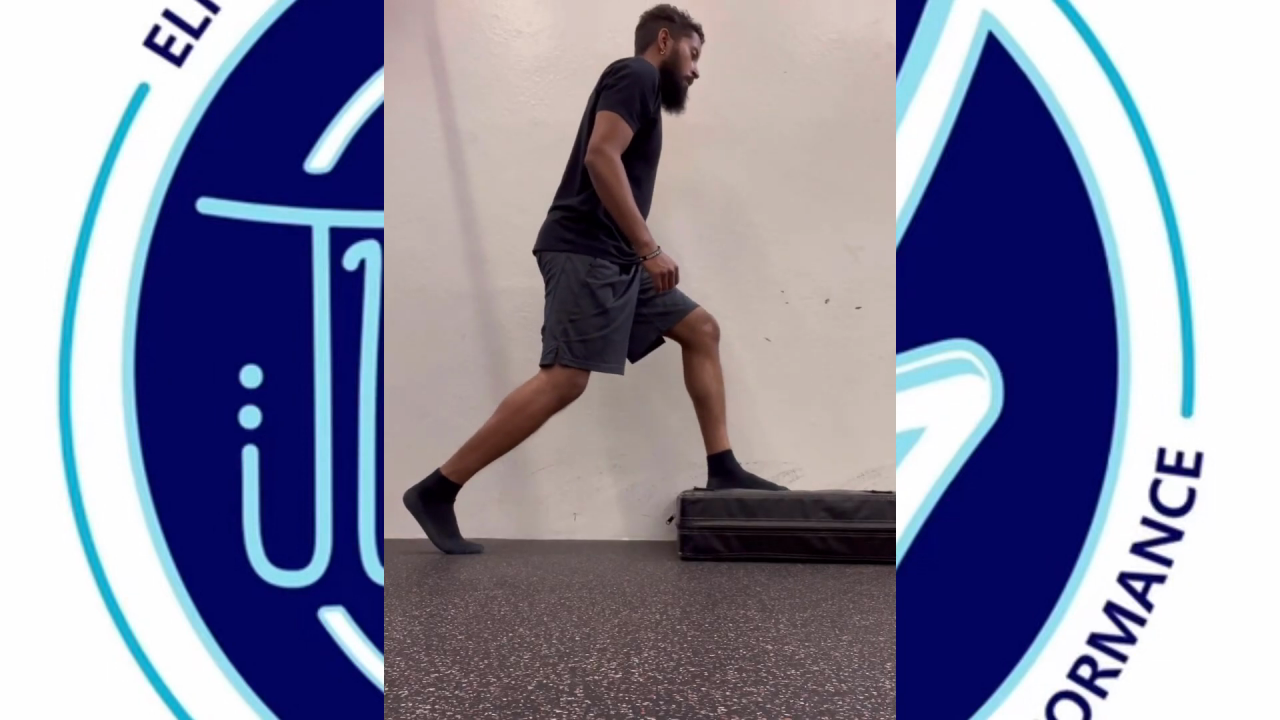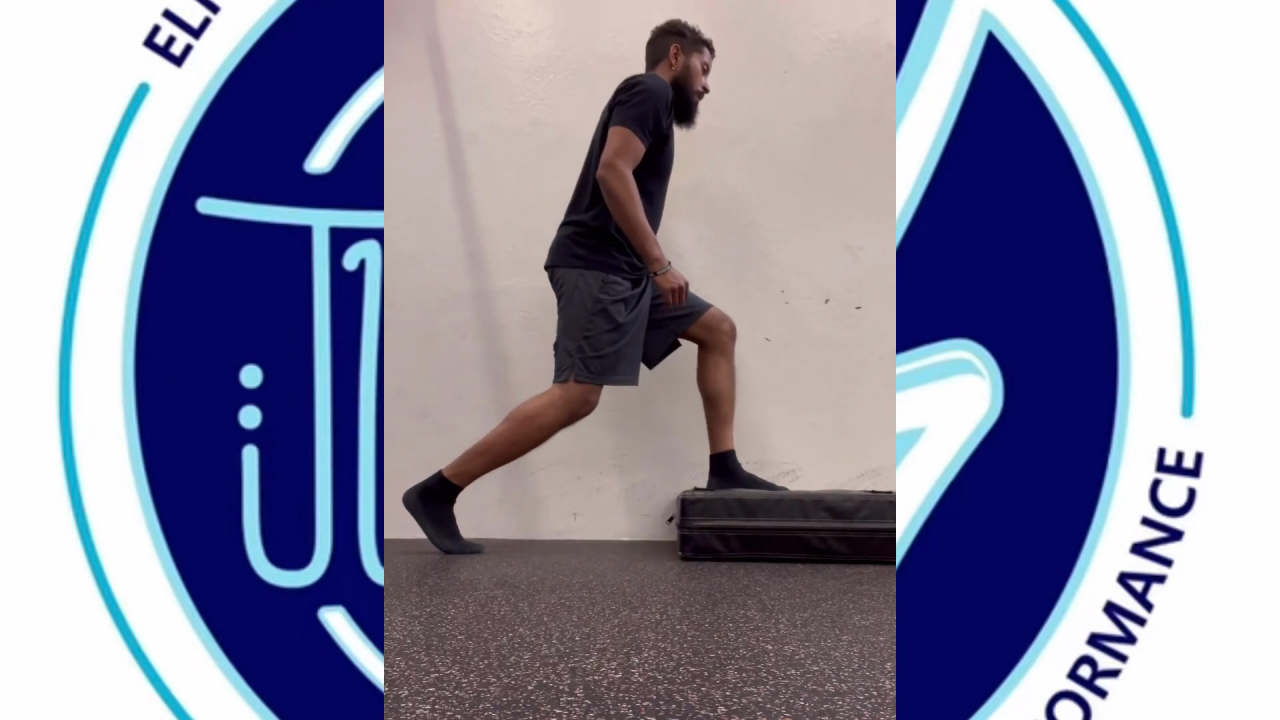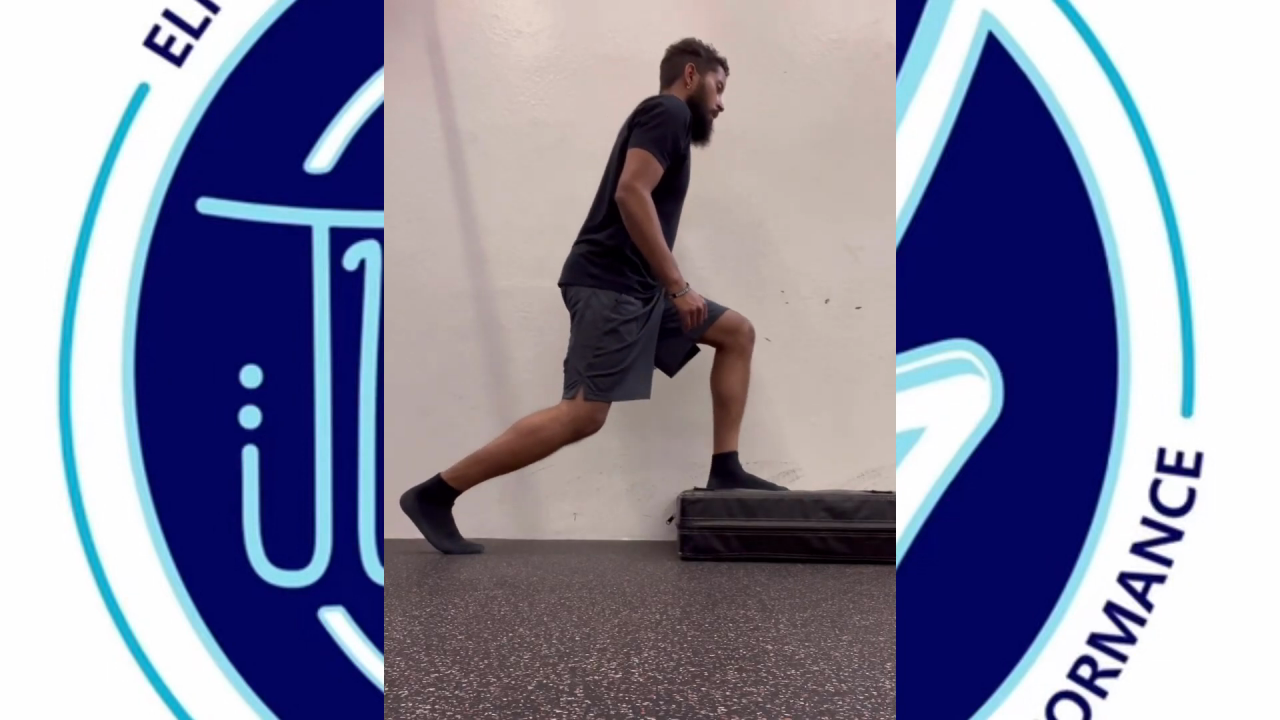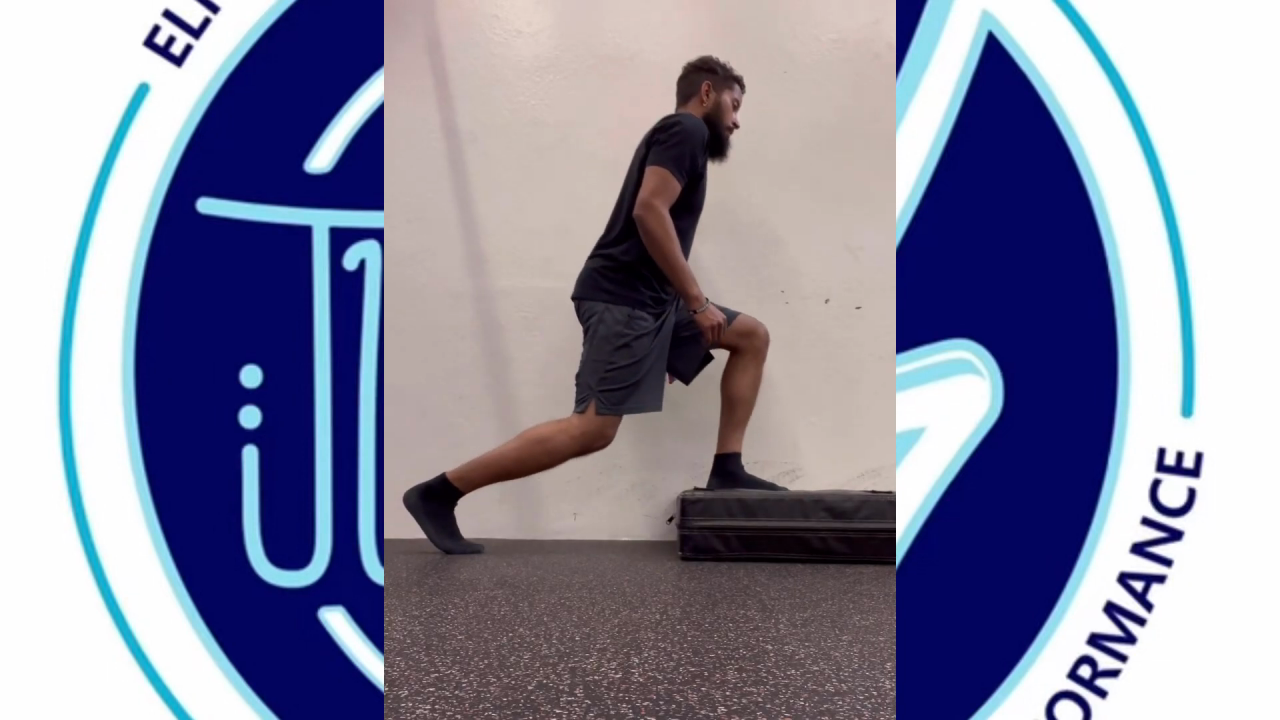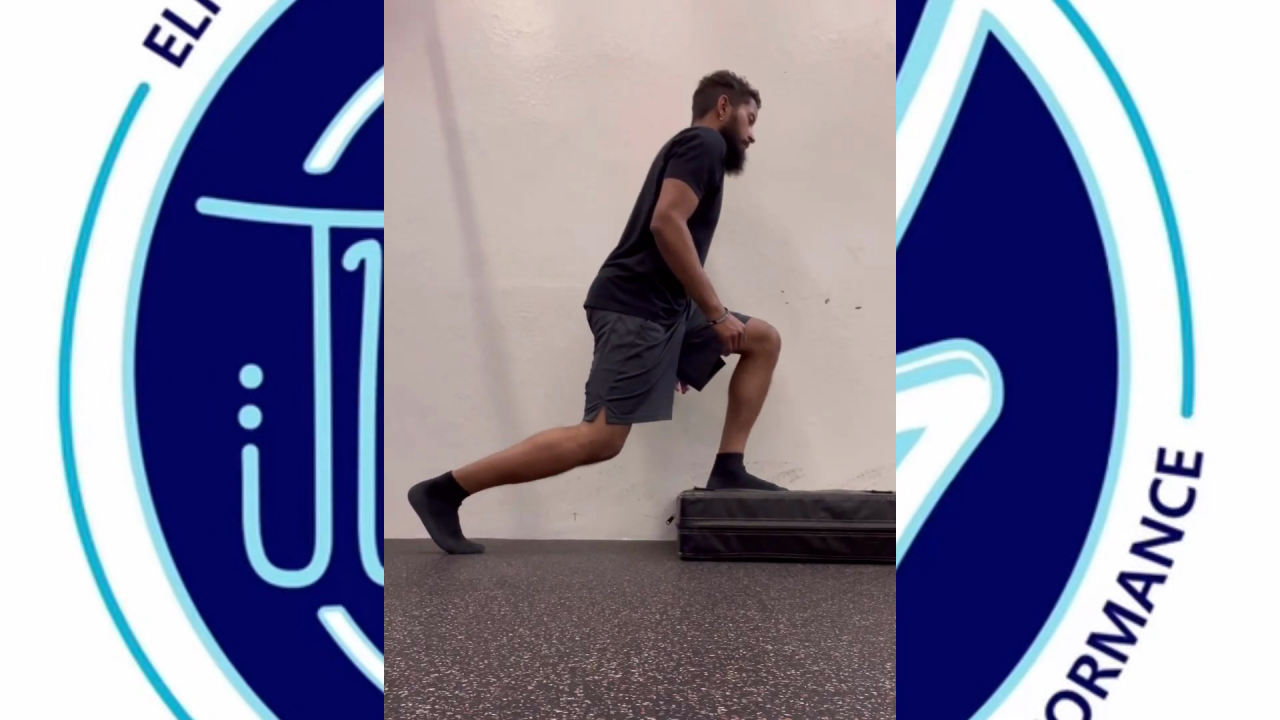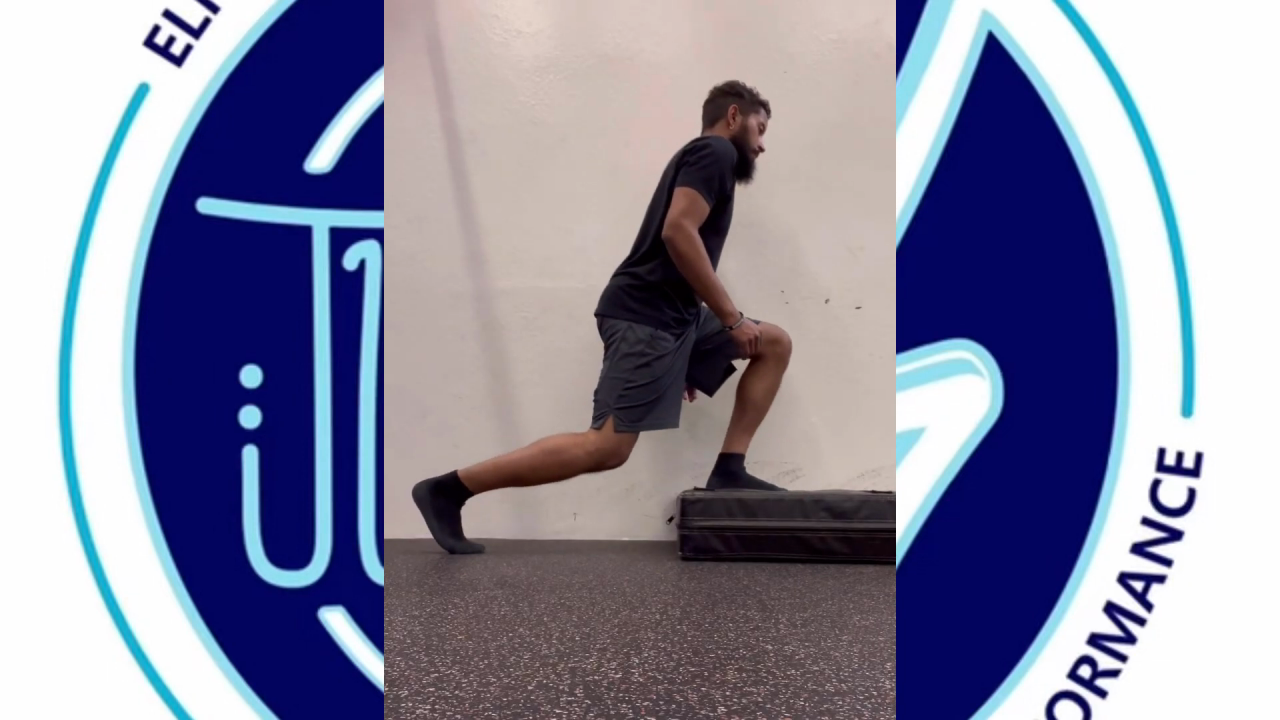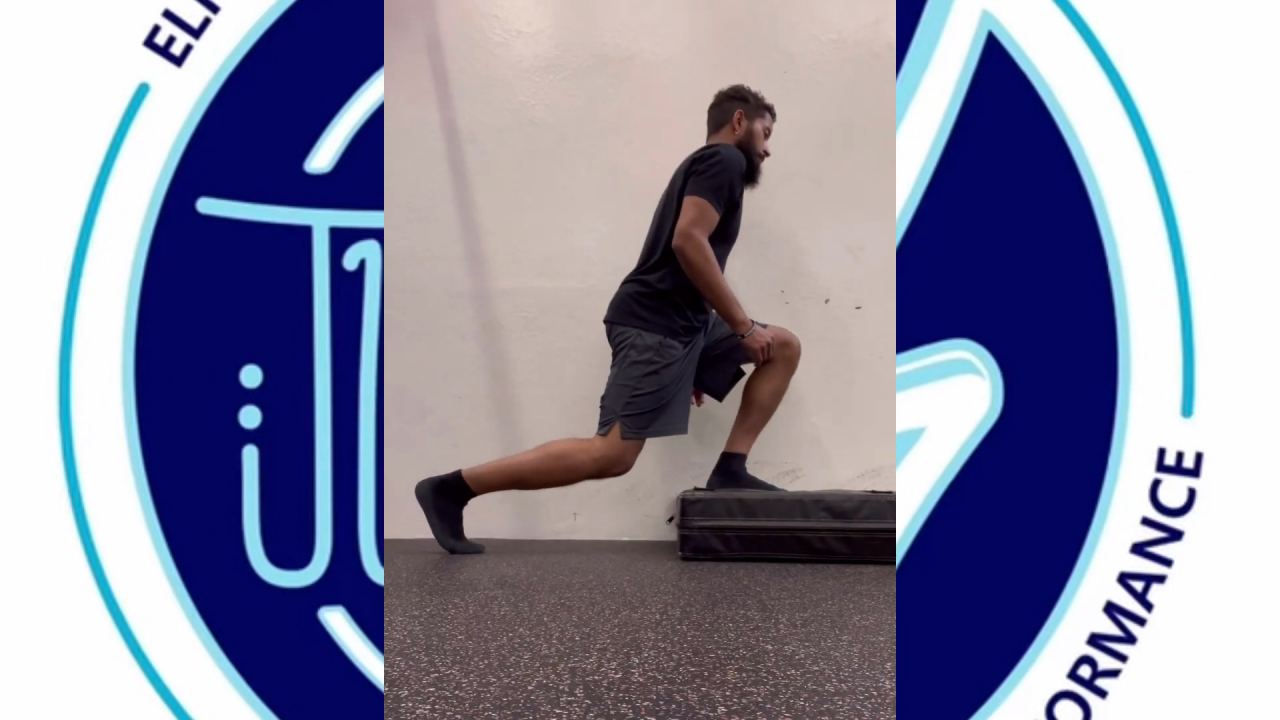
dt=0.2s
person 1, frame 1
left shoulder: (640, 87)
right shoulder: (636, 73)
right elbow: (601, 155)
right wrist: (650, 248)
left hip: (613, 257)
right hip: (585, 250)
left knee: (701, 330)
right knee: (564, 379)
left ankle: (722, 470)
right ankle: (436, 492)
person 1, frame 2
left shoulder: (651, 102)
right shoulder: (649, 89)
right elbow: (613, 171)
right wrist: (660, 264)
left hip: (623, 269)
right hip: (595, 265)
left knee: (717, 330)
right knee: (576, 395)
left ankle: (724, 470)
right ankle: (435, 493)
person 1, frame 3
left shoulder: (665, 120)
right shoulder: (667, 110)
right elbow: (630, 193)
right wrist: (677, 285)
left hip: (635, 285)
right hip: (610, 283)
left knee: (737, 332)
right knee: (583, 414)
left ankle: (725, 470)
right ankle: (434, 494)
person 1, frame 4
left shoulder: (679, 137)
right shoulder: (685, 129)
right elbow: (648, 211)
left wrist: (666, 339)
right wrist: (697, 301)
left hip: (648, 299)
right hip: (623, 298)
left knee: (751, 335)
right knee: (592, 429)
left ankle: (726, 471)
right ankle: (438, 493)
person 1, frame 5
left shoulder: (694, 150)
right shoulder: (703, 142)
right elbow: (666, 223)
left wrist: (672, 351)
right wrist: (716, 311)
left hip: (661, 307)
right hip: (636, 308)
left knee: (764, 340)
right knee: (600, 439)
left ankle: (728, 471)
right ankle: (443, 491)
person 1, frame 6
left shoulder: (703, 158)
right shoulder: (715, 151)
right elbow: (677, 231)
left wrist: (682, 359)
right wrist: (733, 318)
left hip: (672, 315)
right hip: (646, 317)
left knee: (775, 344)
right knee: (606, 447)
left ankle: (729, 471)
right ankle: (448, 489)
person 1, frame 7
left shoulder: (706, 165)
right shoulder: (724, 160)
right elbow: (688, 242)
left wrist: (689, 366)
right wrist: (744, 326)
left hip: (680, 321)
right hip: (655, 324)
left knee: (784, 347)
right knee: (612, 454)
left ankle: (730, 470)
right ankle: (450, 489)
